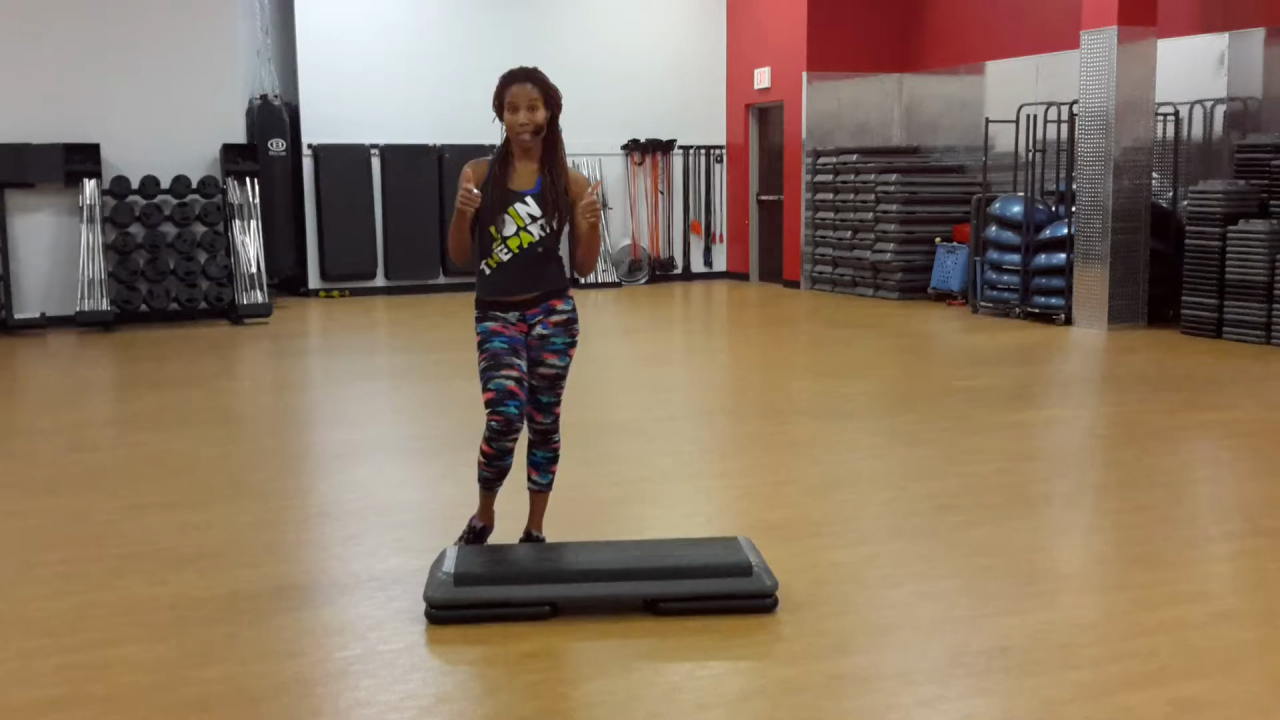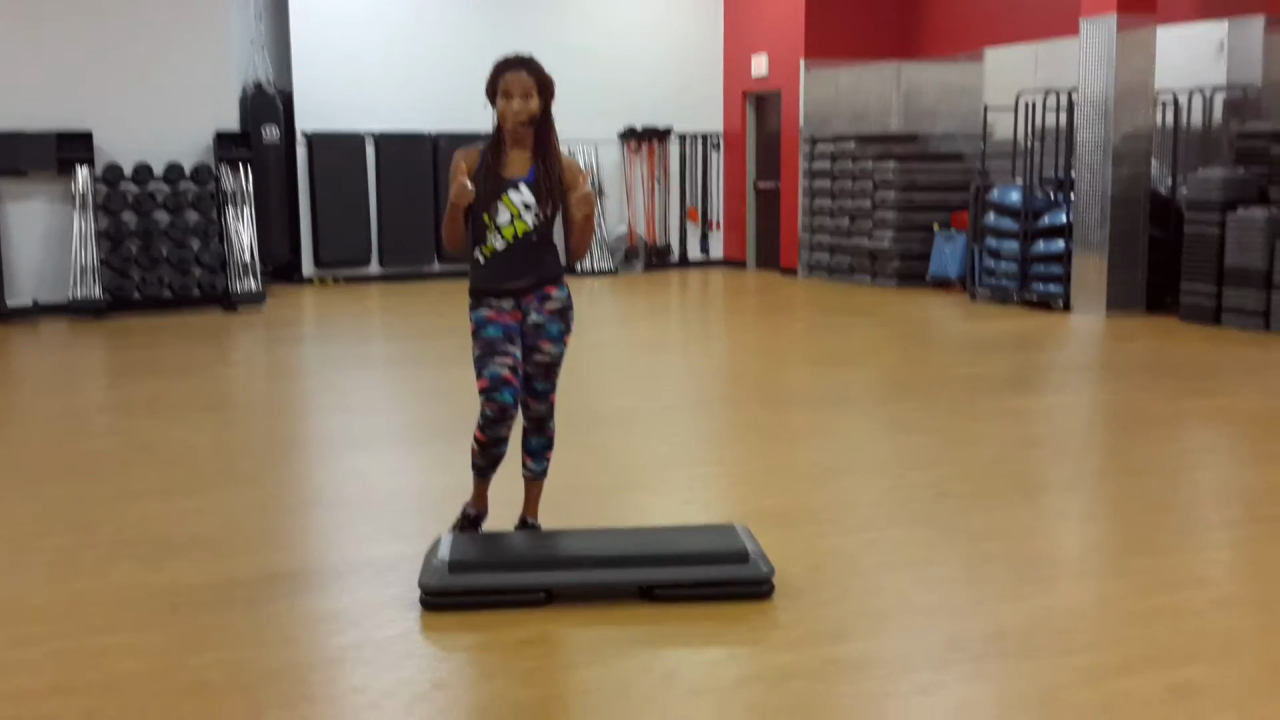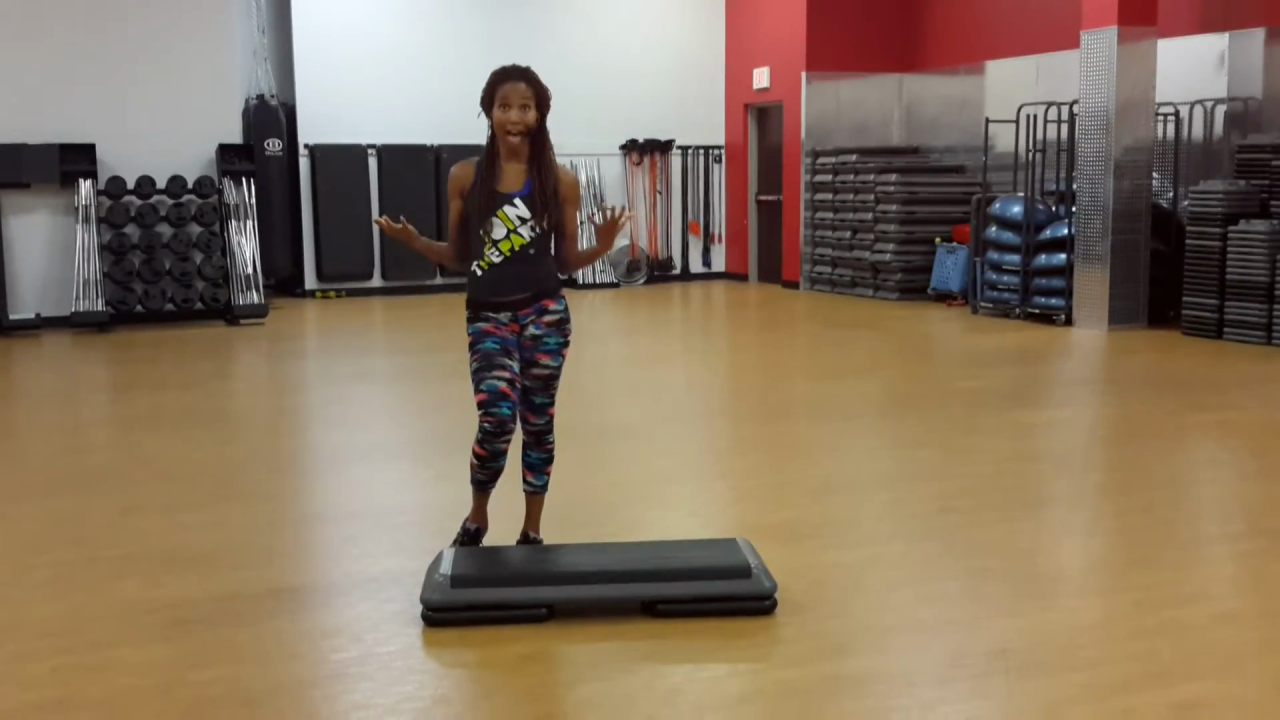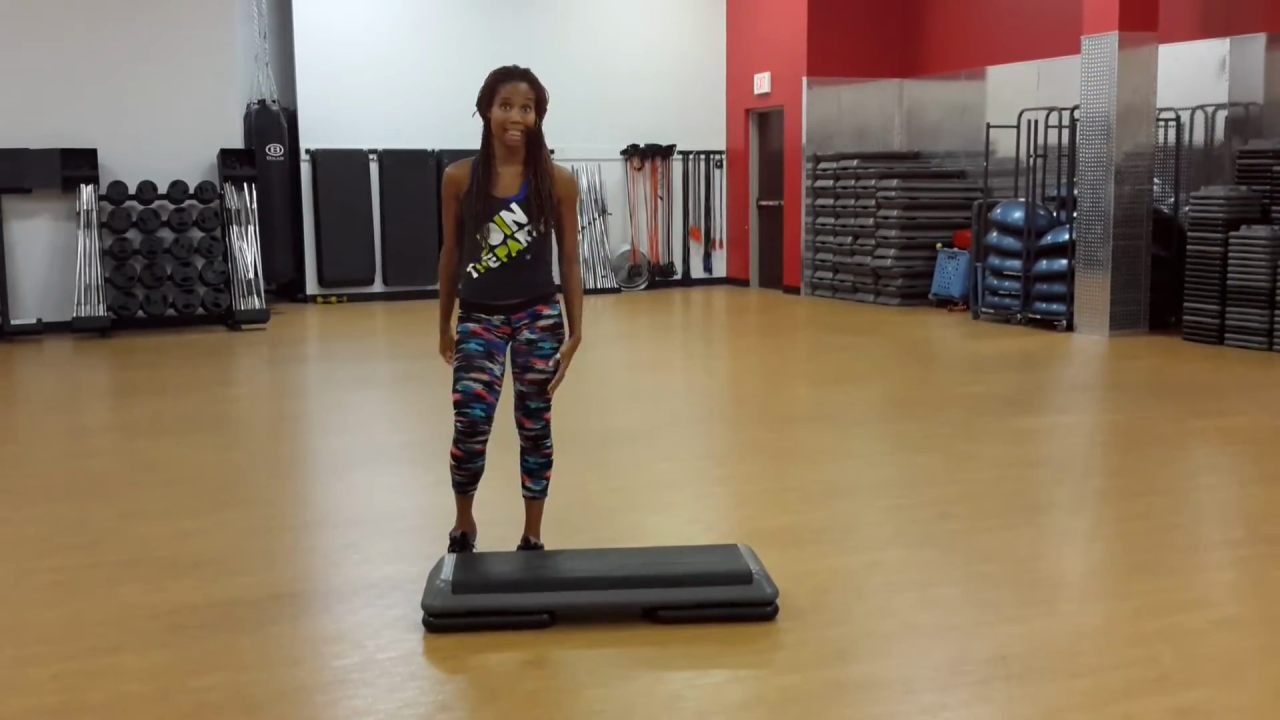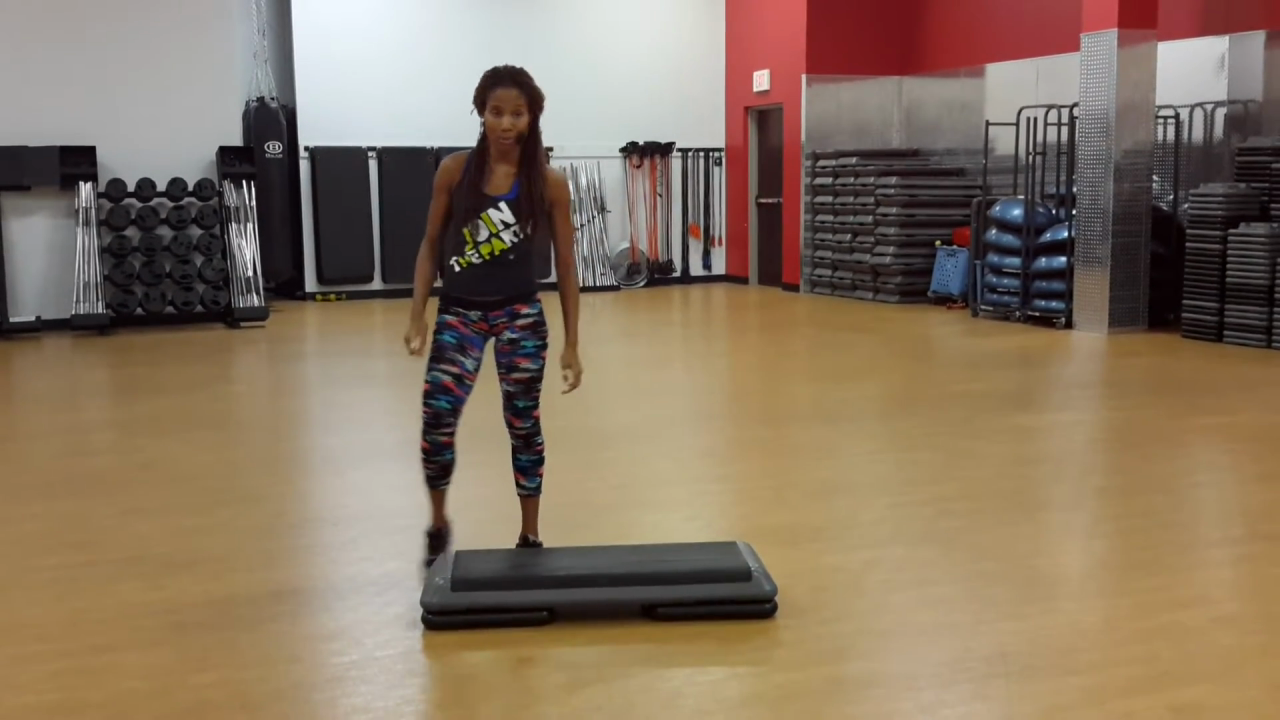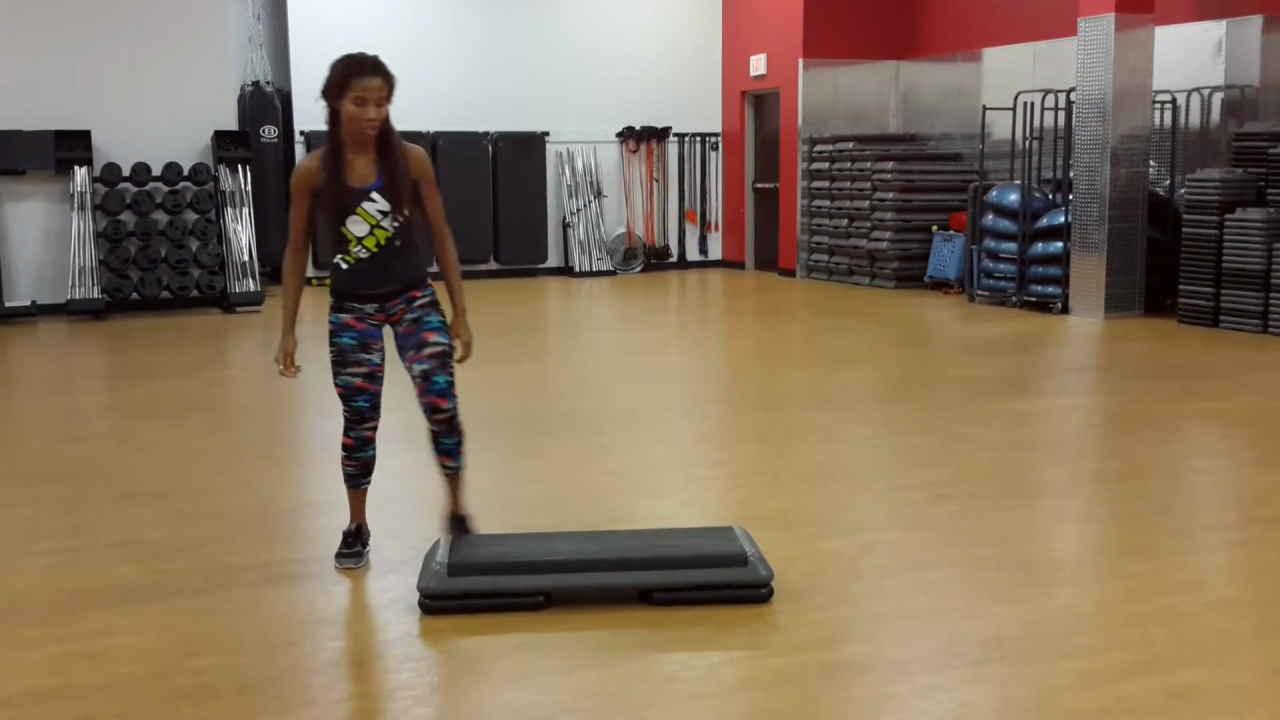
dt=0.7s
person 1, frame 1
left shoulder: (570, 182)
right shoulder: (479, 173)
left elbow: (583, 267)
right elbow: (460, 257)
left wrist: (591, 225)
right wrist: (462, 214)
left hip: (553, 314)
right hip: (496, 315)
left knee: (544, 421)
right knee: (505, 416)
left ankle: (535, 529)
right ankle: (483, 515)
person 1, frame 2
left shoulder: (563, 169)
right shoulder: (470, 162)
left elbow: (575, 253)
right elbow: (454, 246)
left wrist: (585, 218)
right wrist: (455, 206)
left hip: (547, 301)
right hip: (491, 302)
left knee: (538, 408)
right knee: (499, 404)
left ankle: (530, 516)
right ankle: (477, 501)
person 1, frame 3
left shoulder: (560, 180)
right shoulder: (464, 176)
left elbow: (566, 261)
right elbow: (457, 256)
left wrist: (600, 247)
right wrist: (414, 241)
left hip: (545, 313)
right hip: (487, 315)
left knee: (538, 422)
right knee: (497, 419)
left ankle: (531, 531)
right ankle: (476, 518)
person 1, frame 4
left shoulder: (557, 180)
right shoulder: (460, 177)
left elbow: (569, 260)
right elbow: (451, 254)
left wrist: (574, 334)
right wrist: (444, 326)
left hip: (538, 316)
right hip: (479, 317)
left knee: (534, 427)
right knee: (471, 424)
left ankle: (532, 538)
right ankle: (463, 527)
person 1, frame 5
left shoulder: (550, 182)
right shoulder: (454, 170)
left elbow: (565, 264)
right elbow: (431, 245)
left wrist: (572, 342)
right wrist: (417, 312)
left hip: (520, 314)
right hip: (459, 312)
left knee: (524, 424)
right knee: (437, 418)
left ankle: (530, 536)
right ankle: (438, 523)
person 1, frame 6
left shoulder: (412, 160)
right shoulder: (312, 171)
left elbow: (441, 236)
right elbow: (297, 251)
left wrist: (460, 313)
right wrist: (287, 332)
left hip: (414, 299)
right hip: (350, 308)
left knee: (441, 406)
right knee: (360, 420)
left ankle: (456, 512)
right ankle: (356, 527)
